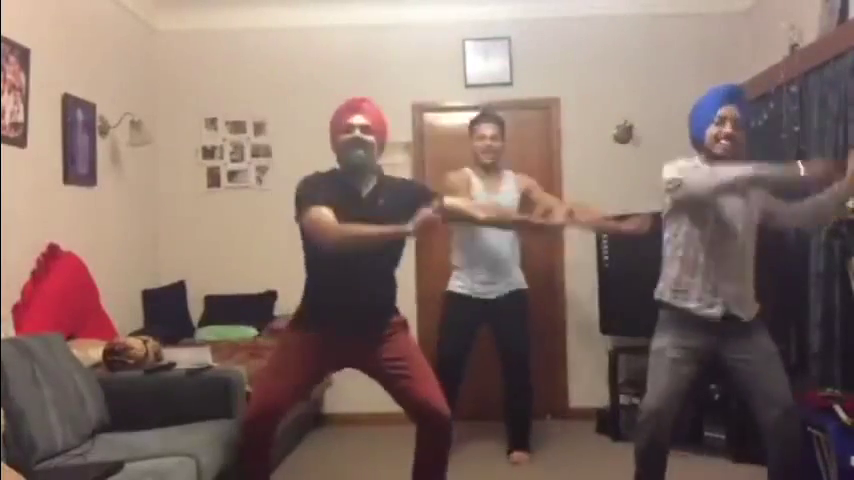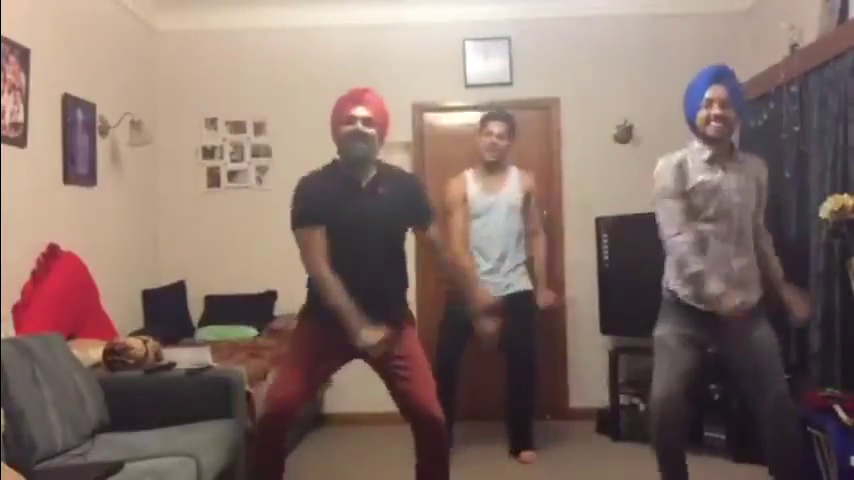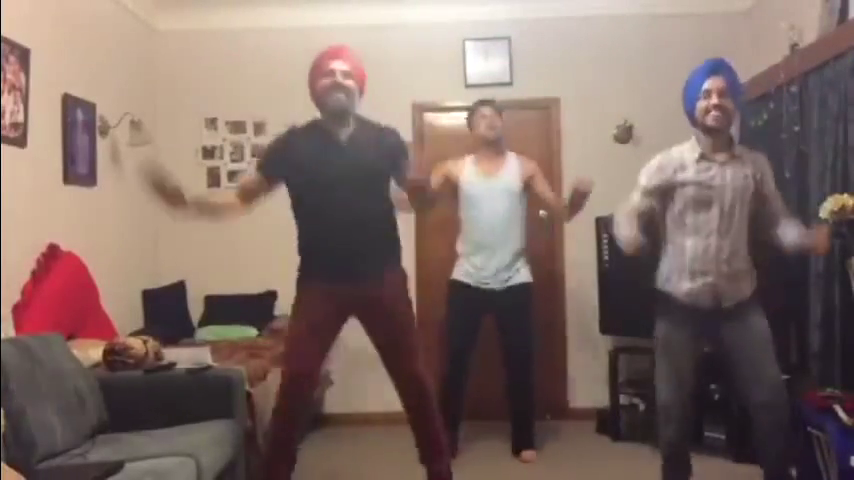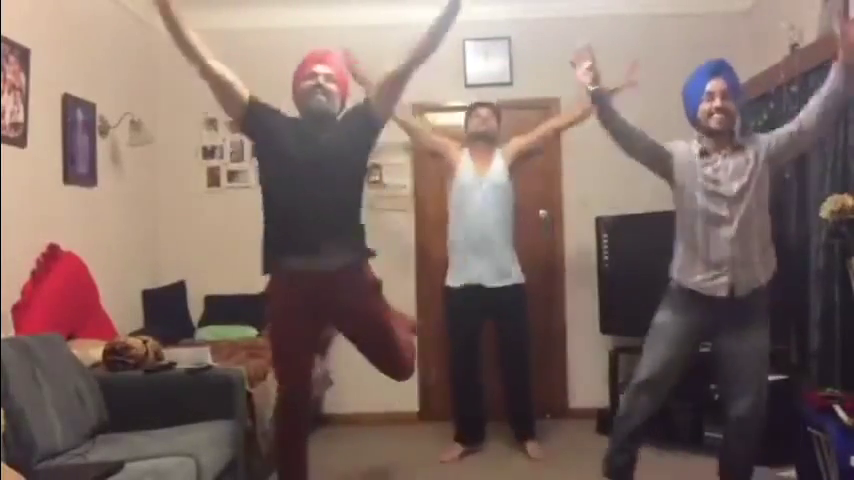
dt=0.2s
person 1, frame 1
left shoulder: (753, 189)
right shoulder: (679, 175)
left elbow: (798, 217)
right elbow: (717, 181)
right wrist: (794, 172)
left hip: (739, 319)
right hip: (684, 317)
left knee: (781, 411)
right knee: (656, 413)
person 1, frame 2
left shoulder: (755, 170)
right shoulder: (673, 169)
left elbow: (758, 236)
right elbow: (678, 238)
left wrist: (783, 286)
right wrist: (715, 292)
left hip: (745, 307)
right hip: (685, 305)
left knee: (777, 403)
right knee: (667, 405)
person 1, frame 3
left shoulder: (756, 165)
right shoulder: (667, 165)
left elbow: (777, 222)
right elbow: (630, 214)
left wrist: (805, 238)
right wrist: (628, 234)
left hip: (739, 303)
right hip: (682, 305)
left knee: (770, 400)
right knee: (673, 411)
person 1, frame 4
left shoulder: (763, 152)
right shoulder: (677, 158)
left elbow: (811, 120)
right elbow: (625, 137)
right wrist: (597, 93)
left hip: (746, 301)
right hip: (688, 297)
left knee: (747, 411)
right knee: (645, 386)
person 2, frame 1
left shoulder: (405, 191)
right shoulder: (314, 189)
left elbow: (476, 213)
right elbow: (329, 236)
left wrist: (539, 222)
right wrist: (405, 229)
left hip: (381, 328)
right hip: (316, 328)
left knee: (436, 415)
right knee: (259, 416)
person 2, frame 2
left shoulder: (403, 186)
right shoulder: (313, 189)
left elbow: (440, 251)
right elbow: (317, 267)
right wrist: (356, 325)
left hip: (392, 320)
right hip: (326, 321)
left knee: (429, 418)
right knee: (277, 412)
person 2, frame 3
left shoulder: (385, 140)
right shoulder: (291, 145)
right elbow: (241, 198)
right wrist: (187, 200)
left hip: (382, 279)
right hip: (319, 284)
left knee: (413, 380)
right knee: (294, 388)
person 2, frame 4
left shoulder: (359, 126)
right shoulder: (271, 128)
left elbow: (407, 66)
right elbow: (210, 68)
left hip: (350, 277)
right hip: (290, 283)
left knee: (399, 364)
right knee: (294, 396)
left ankle: (396, 326)
person 3, frame 1
left shoulder: (520, 182)
right shoulder: (458, 180)
left elbow: (568, 211)
left wrist: (618, 226)
right wrist: (542, 217)
left hip: (509, 290)
right hip: (464, 291)
left knee: (517, 368)
right knee: (447, 367)
left ankle: (518, 442)
person 3, frame 2
left shoulder: (525, 182)
right shoulder: (459, 185)
left elbow: (537, 235)
right elbow: (458, 245)
left wrist: (542, 285)
left hip: (516, 289)
left knee: (523, 366)
right knee: (445, 364)
left ankle: (522, 442)
person 3, frame 3
left shoulder: (524, 166)
right shoulder: (455, 168)
left elbow: (561, 211)
right elbow: (421, 195)
left wrist: (577, 197)
left hip: (514, 281)
right hip: (468, 280)
left knee: (520, 363)
right knee: (454, 361)
left ankle: (524, 440)
right ankle: (446, 439)
person 3, frame 4
left shoulder: (510, 153)
right shoulder: (452, 154)
left elbow: (555, 124)
right elbow: (405, 120)
right wrist: (365, 82)
left hip: (506, 279)
right hip: (462, 280)
left knee: (516, 359)
right knee: (462, 362)
left ankle: (526, 434)
right ankle: (468, 436)
